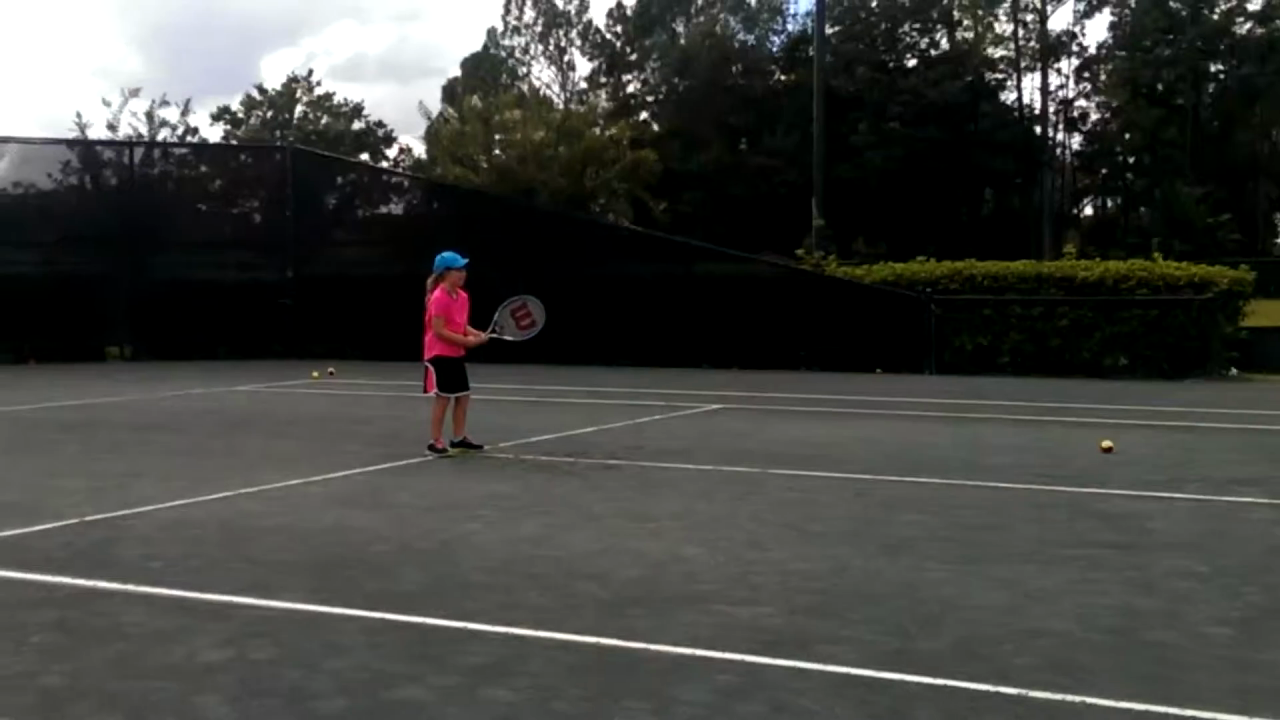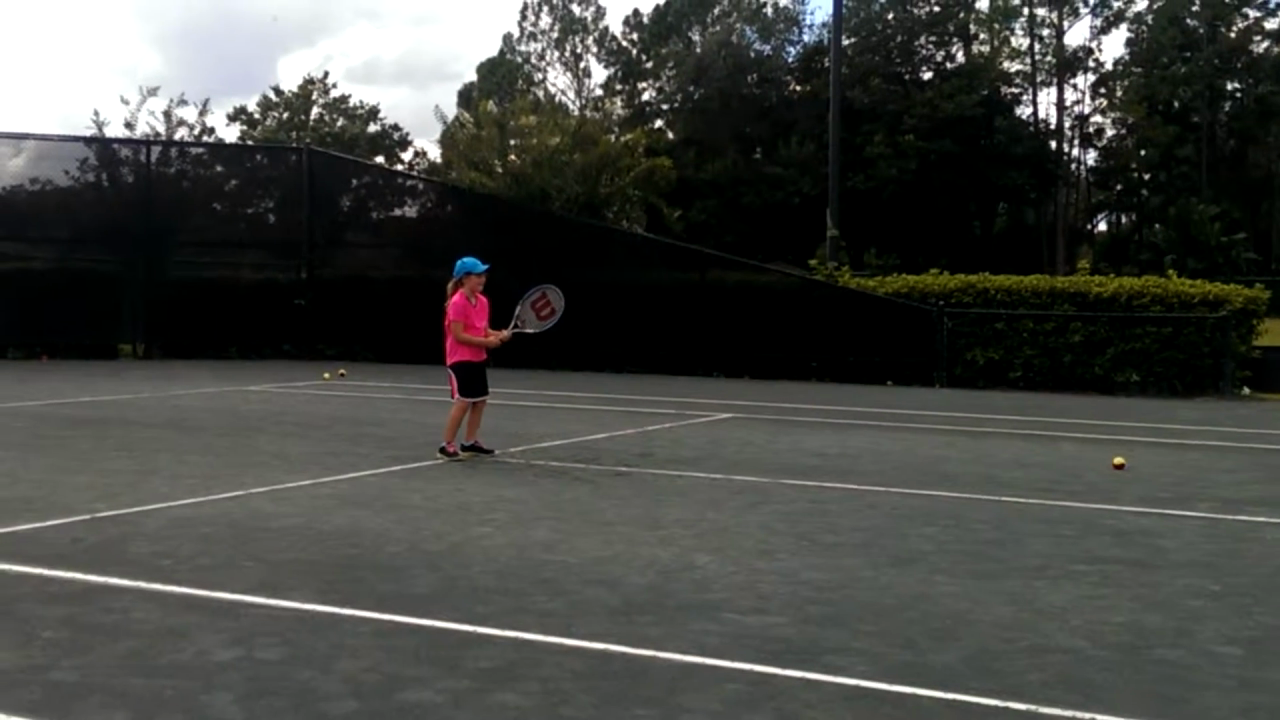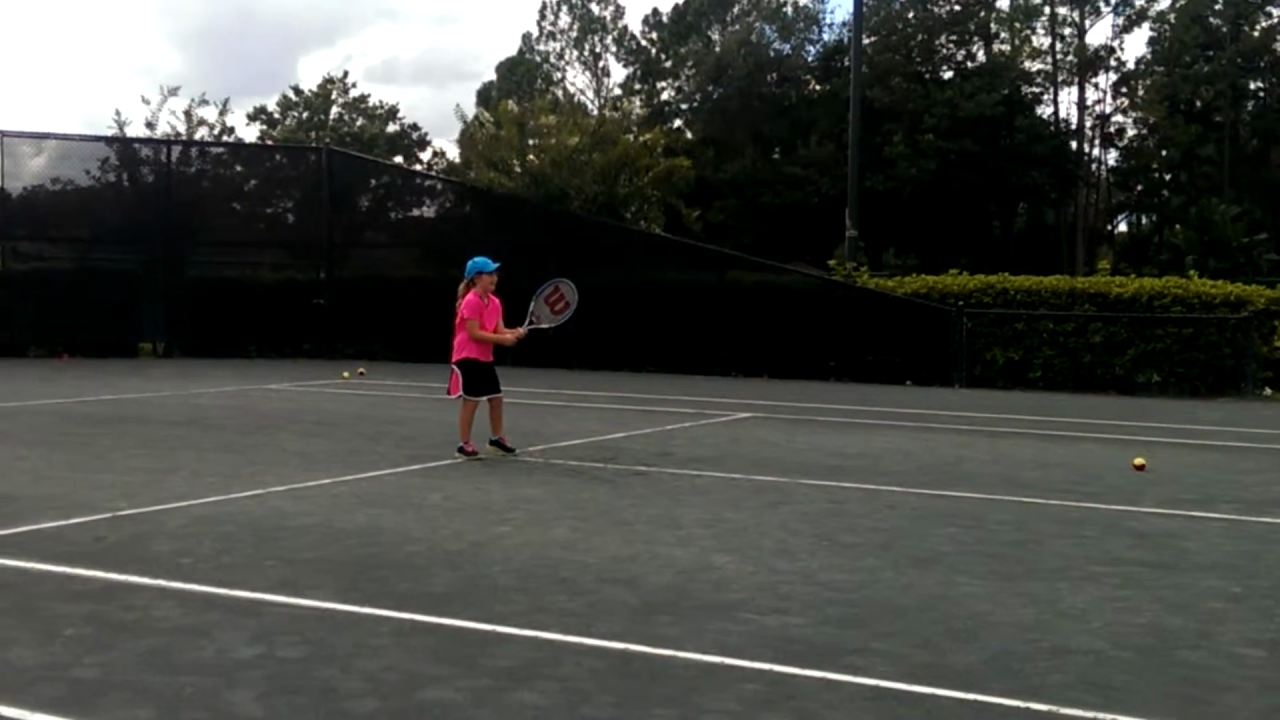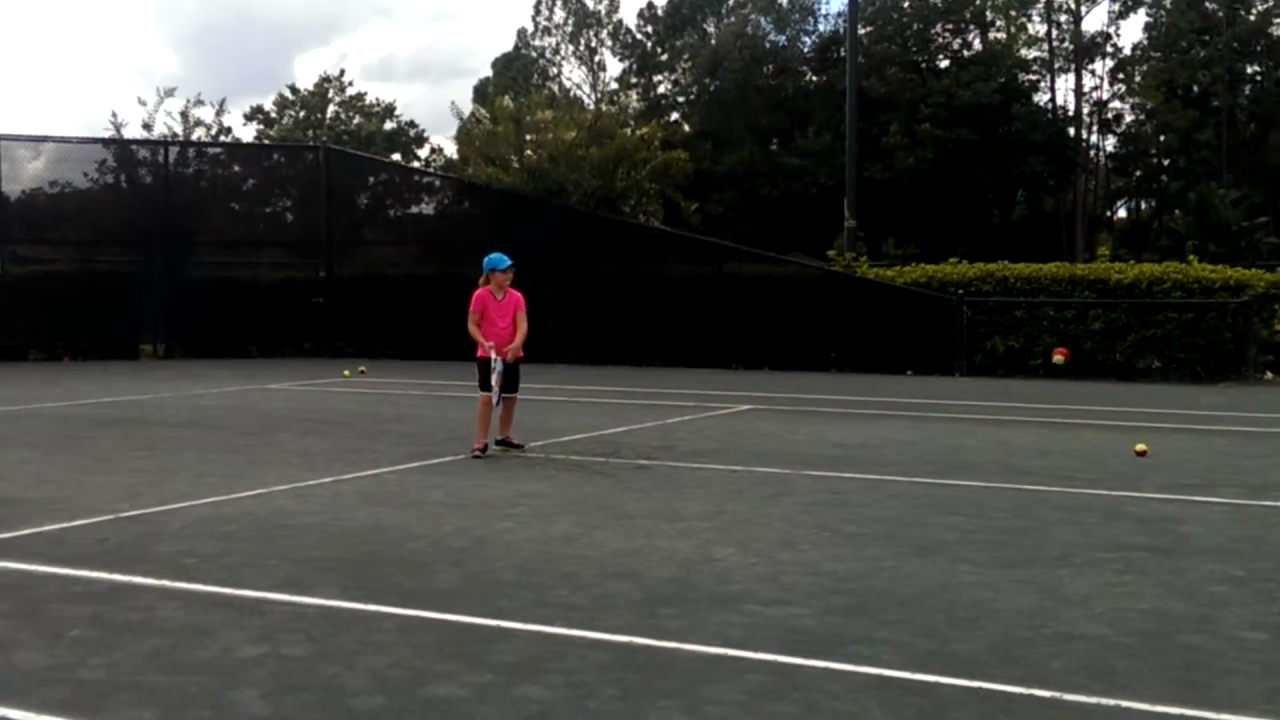
dt=0.7s
person 1, frame 1
left shoulder: (462, 296)
right shoulder: (439, 298)
right elbow: (439, 331)
left wrist: (476, 334)
right wrist: (465, 341)
left hip: (456, 355)
right hip: (440, 355)
left knee: (463, 396)
right knee: (443, 398)
left ankle: (459, 438)
right ankle: (435, 442)
person 1, frame 2
left shoulder: (482, 301)
right shoulder: (458, 302)
right elbow: (458, 335)
left wrist: (498, 335)
right wrist: (486, 342)
left hip: (478, 359)
right hip: (461, 360)
left knee: (480, 401)
right knee: (463, 402)
left ankle: (470, 442)
right ankle: (447, 444)
person 1, frame 3
left shoulder: (495, 302)
right shoulder: (471, 301)
left elbow: (499, 330)
right elbow: (474, 333)
left wrist: (514, 333)
right wrist: (502, 339)
left hip: (485, 358)
right hip: (468, 358)
left knee: (496, 398)
right knee: (471, 401)
left ankle: (497, 438)
right ankle: (464, 445)
person 1, frame 4
left shoulder: (516, 297)
right shoulder: (480, 296)
left elbow: (522, 324)
right elbow: (472, 325)
left wrist: (517, 344)
right wrist: (484, 342)
left hip: (511, 356)
right hip: (487, 356)
left knee: (510, 398)
right knee: (486, 398)
left ankle: (502, 437)
right ankle: (481, 441)
